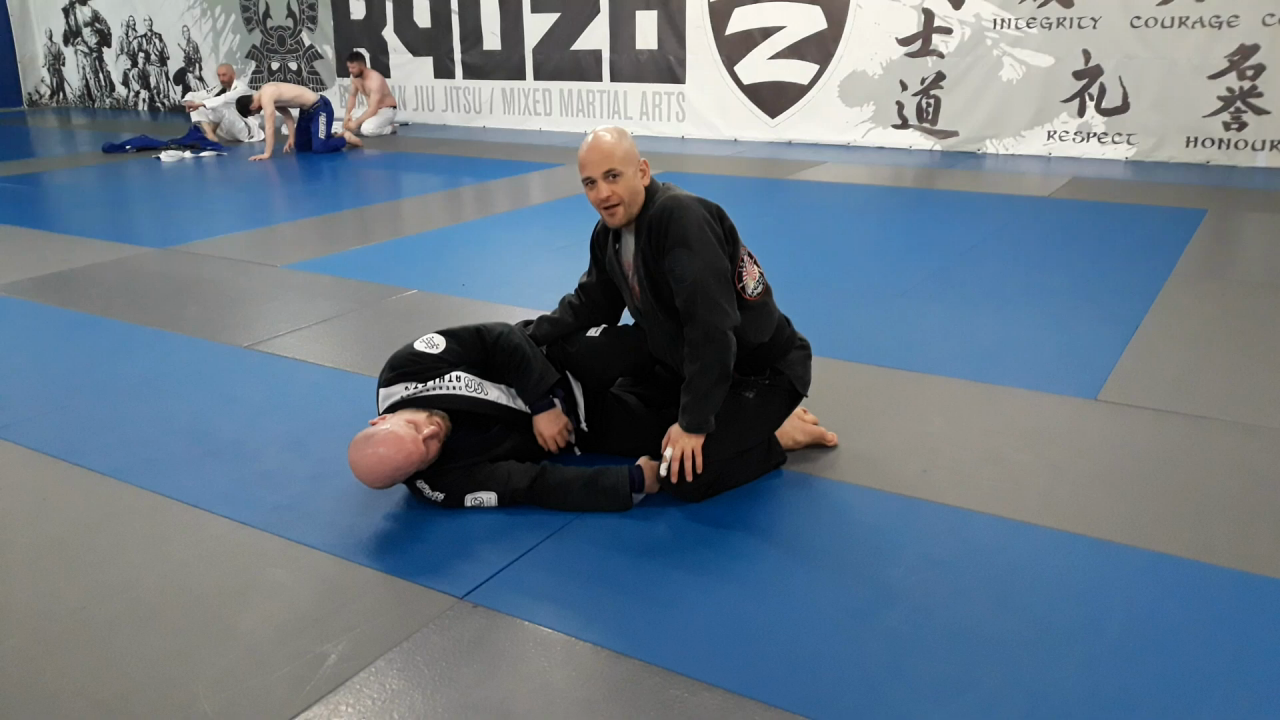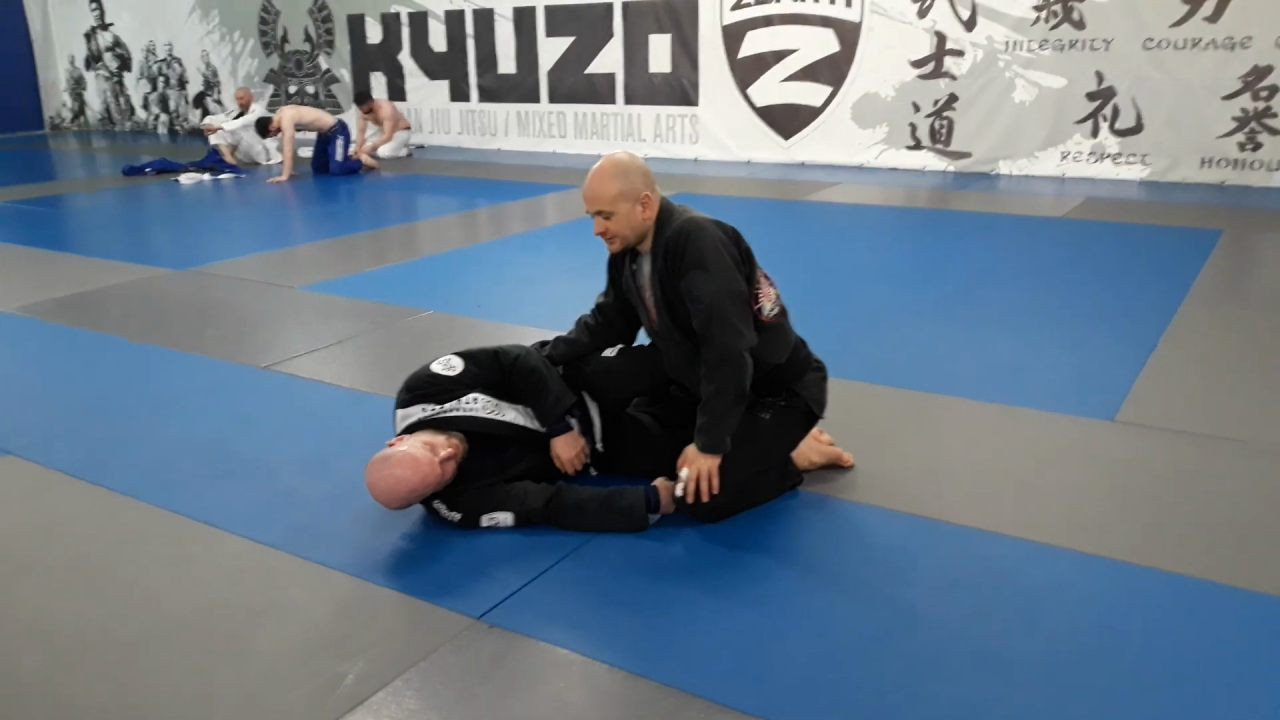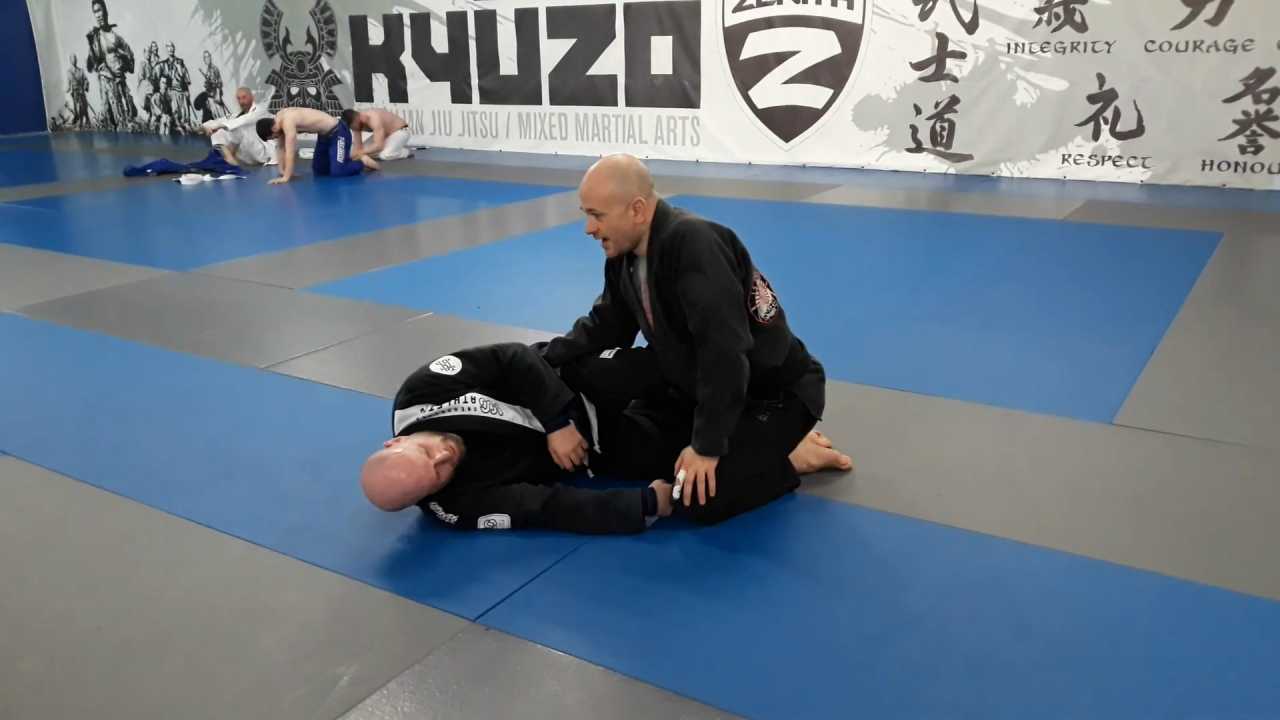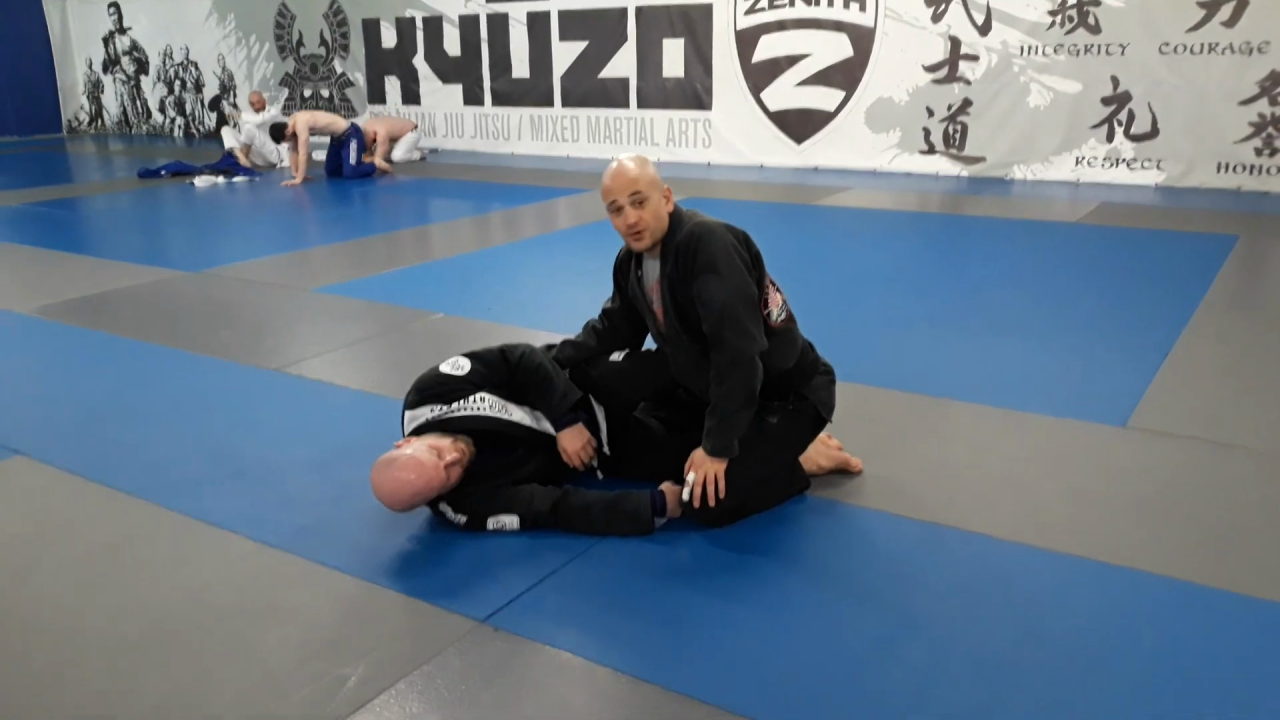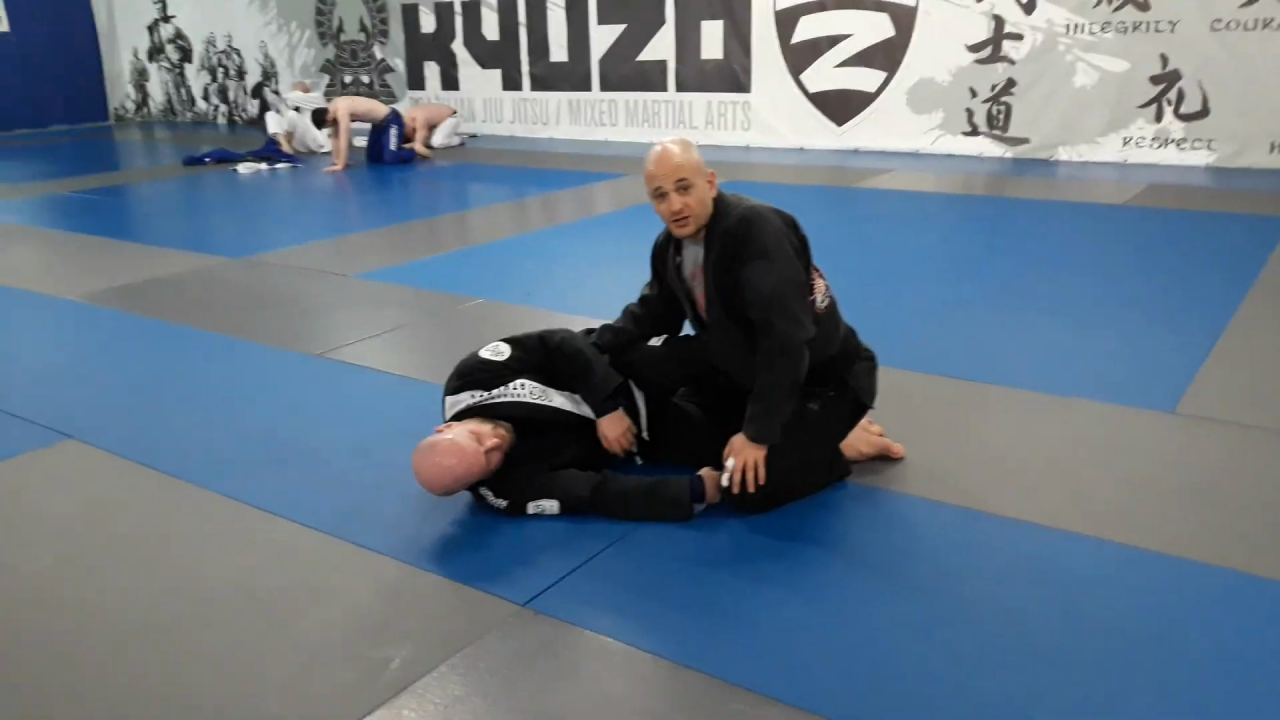
dt=0.4s
person 1, frame 1
left shoulder: (408, 366)
right shoulder: (446, 483)
left elbow: (500, 339)
right elbow: (538, 486)
left wrist: (543, 402)
right wrist: (638, 479)
person 1, frame 2
left shoulder: (424, 389)
right shoulder: (462, 505)
left elbow: (515, 361)
right elbow: (554, 506)
left wrist: (560, 426)
right wrist: (655, 502)
left hip: (577, 384)
right hip: (596, 442)
person 1, frame 3
left shoulder: (421, 390)
right shoulder: (460, 507)
left elbow: (513, 359)
right elbow: (552, 508)
left wrist: (557, 420)
right wrist: (651, 503)
left hip: (575, 383)
right hip: (595, 447)
right ankle: (786, 456)
person 1, frame 4
left shoulder: (430, 391)
right shoulder: (469, 508)
left elbow: (519, 360)
right elbow: (561, 510)
left wrist: (565, 419)
right wrist: (661, 505)
left hip: (586, 387)
right hip: (602, 447)
person 1, frame 5
left shoulder: (471, 377)
right shoulder: (509, 492)
left elbow: (560, 345)
right elbow: (602, 494)
left wrist: (608, 405)
right wrist: (698, 490)
person 2, frame 1
left shoulder: (682, 220)
right shoulder: (609, 232)
left elbow: (711, 329)
right elbow: (590, 303)
left wrist: (693, 422)
right wrist: (527, 337)
left hip: (758, 366)
left knee: (687, 480)
left ankle: (781, 431)
person 2, frame 2
left shoulder: (698, 243)
right shoulder: (626, 251)
left elbow: (728, 350)
right elbow: (607, 323)
left wrist: (710, 443)
right wrist: (545, 357)
left hip: (775, 388)
left knee: (702, 500)
left ankle: (798, 452)
person 2, frame 3
left shoulder: (694, 245)
right shoulder: (625, 254)
left elbow: (724, 352)
right elbow: (605, 325)
left wrist: (707, 445)
right wrist: (543, 358)
left hip: (773, 390)
left knee: (700, 503)
left ankle: (797, 454)
person 2, frame 4
left shoulder: (709, 246)
right shoulder: (632, 258)
left elbow: (738, 354)
right elbow: (615, 328)
left wrist: (717, 446)
right wrist: (553, 361)
left hip: (783, 392)
right hip: (704, 381)
left knee: (712, 504)
left ankle: (804, 456)
person 2, frame 5
left shoulder: (755, 230)
right shoulder: (670, 244)
left elbow: (785, 341)
right elbow: (652, 313)
left wrist: (758, 433)
right wrist: (592, 346)
left hip: (822, 377)
right hip: (742, 365)
left knee: (752, 490)
left ankle: (843, 442)
